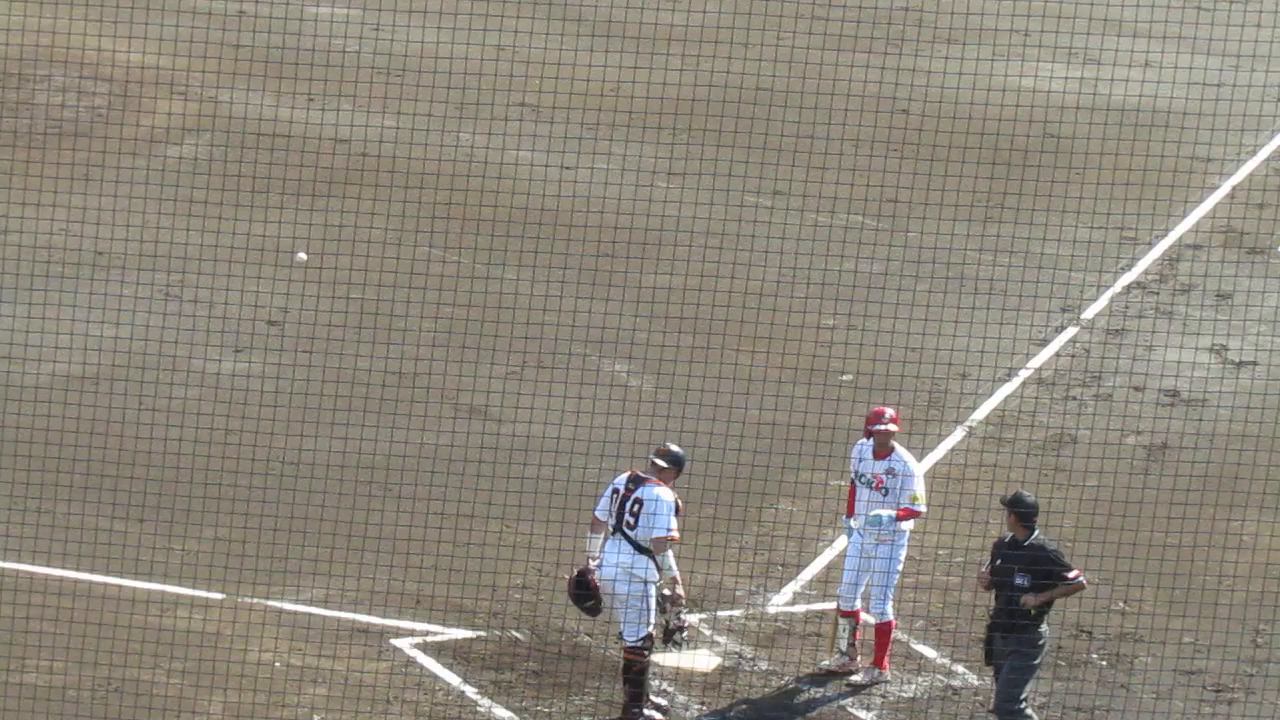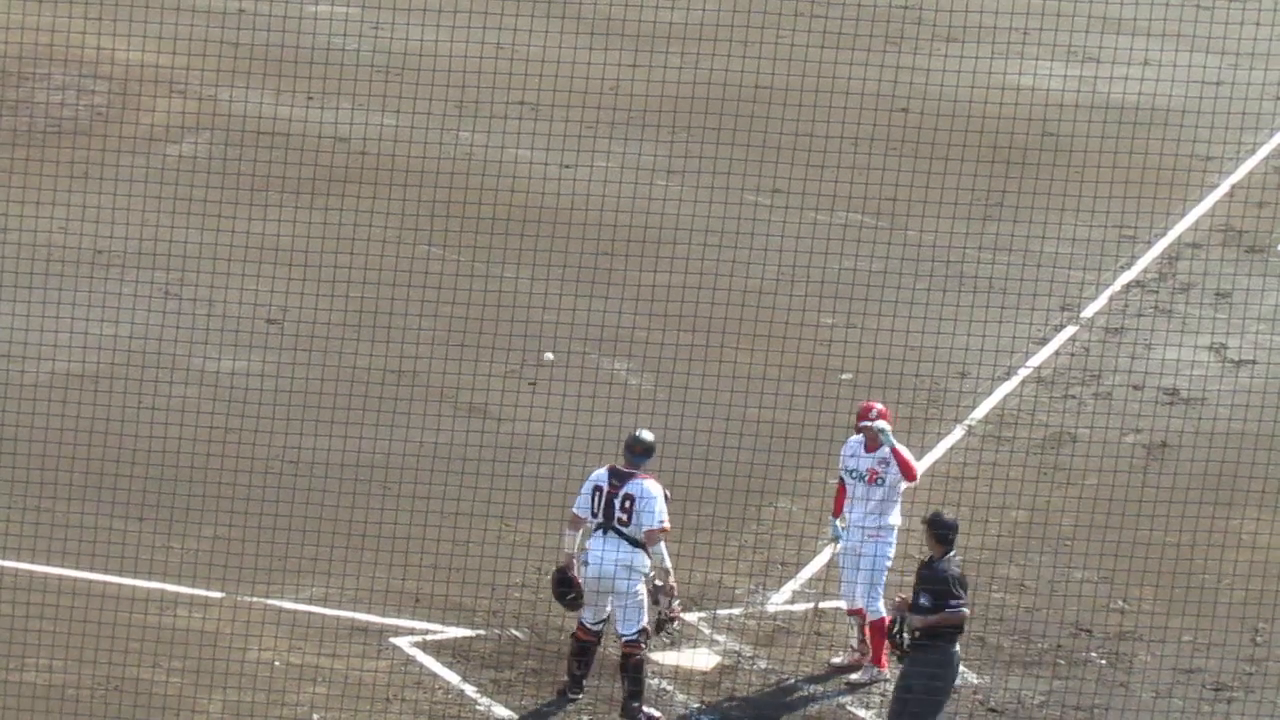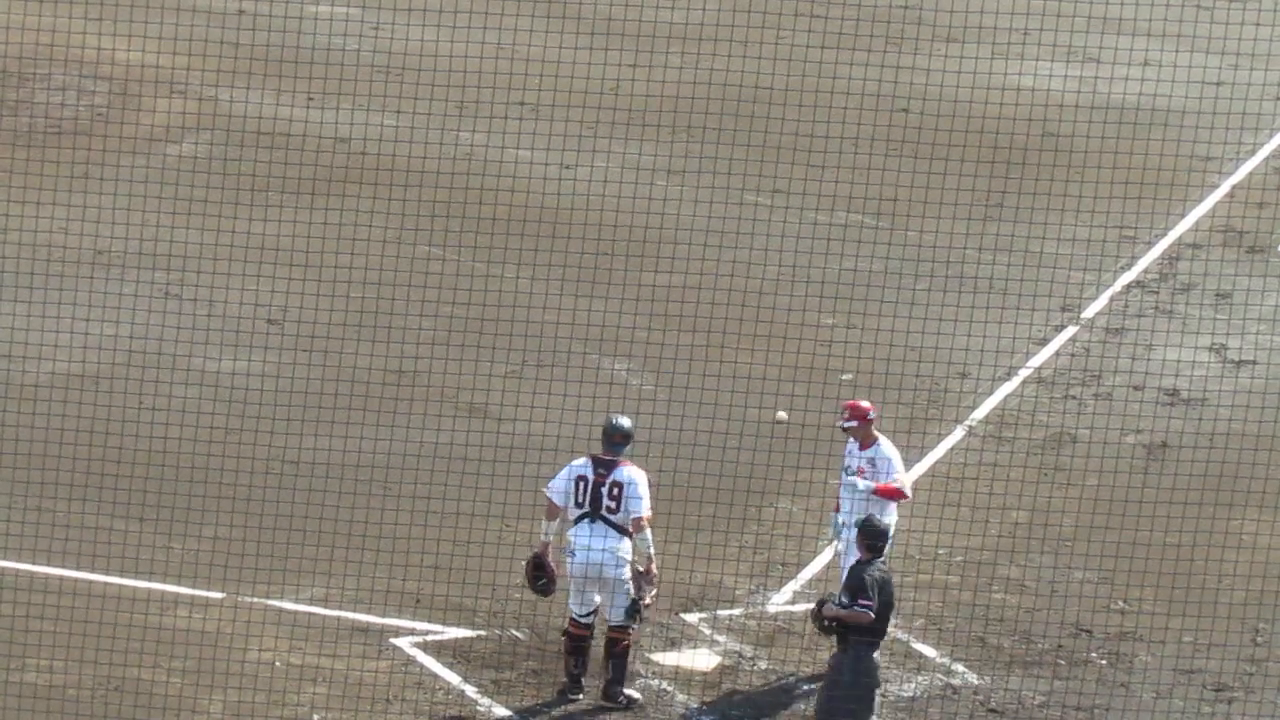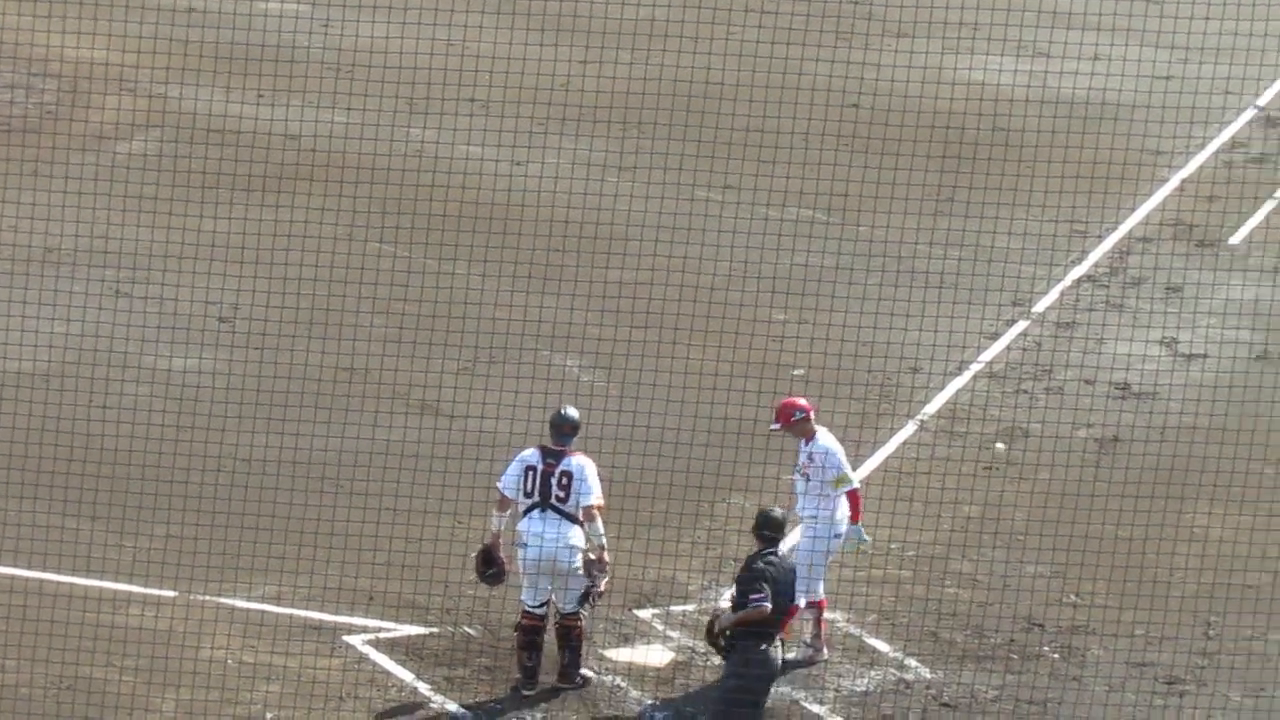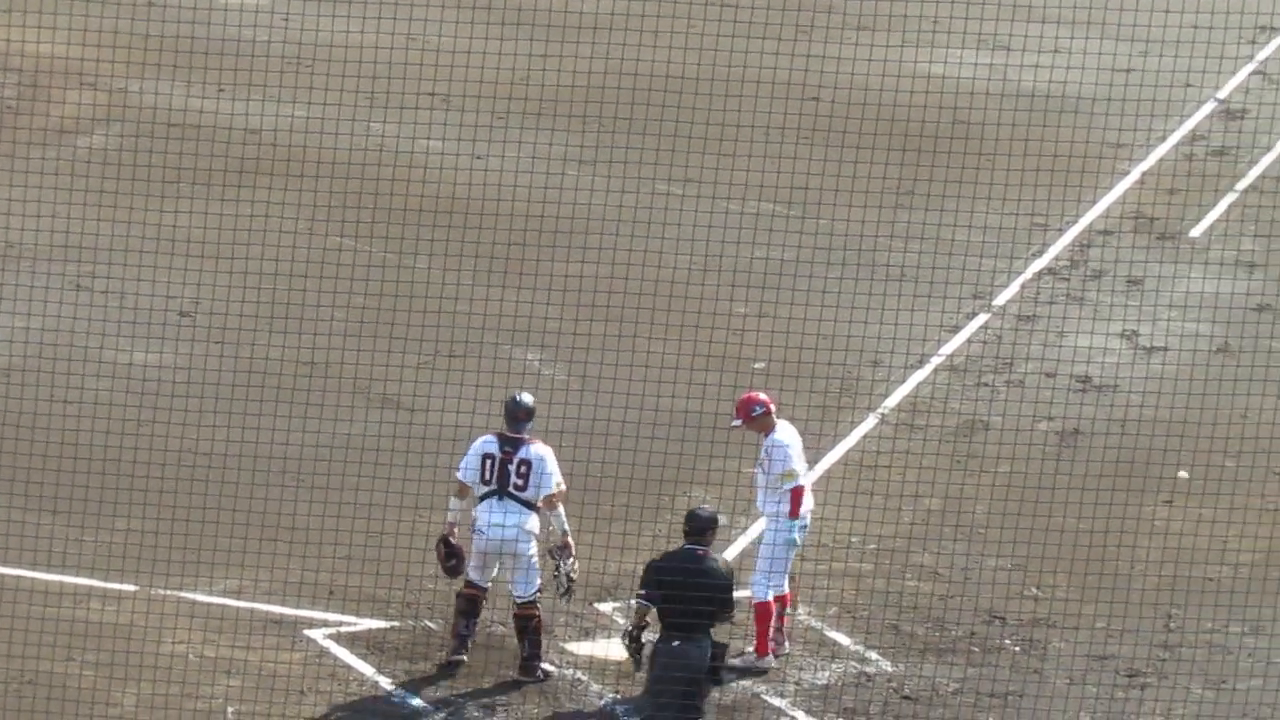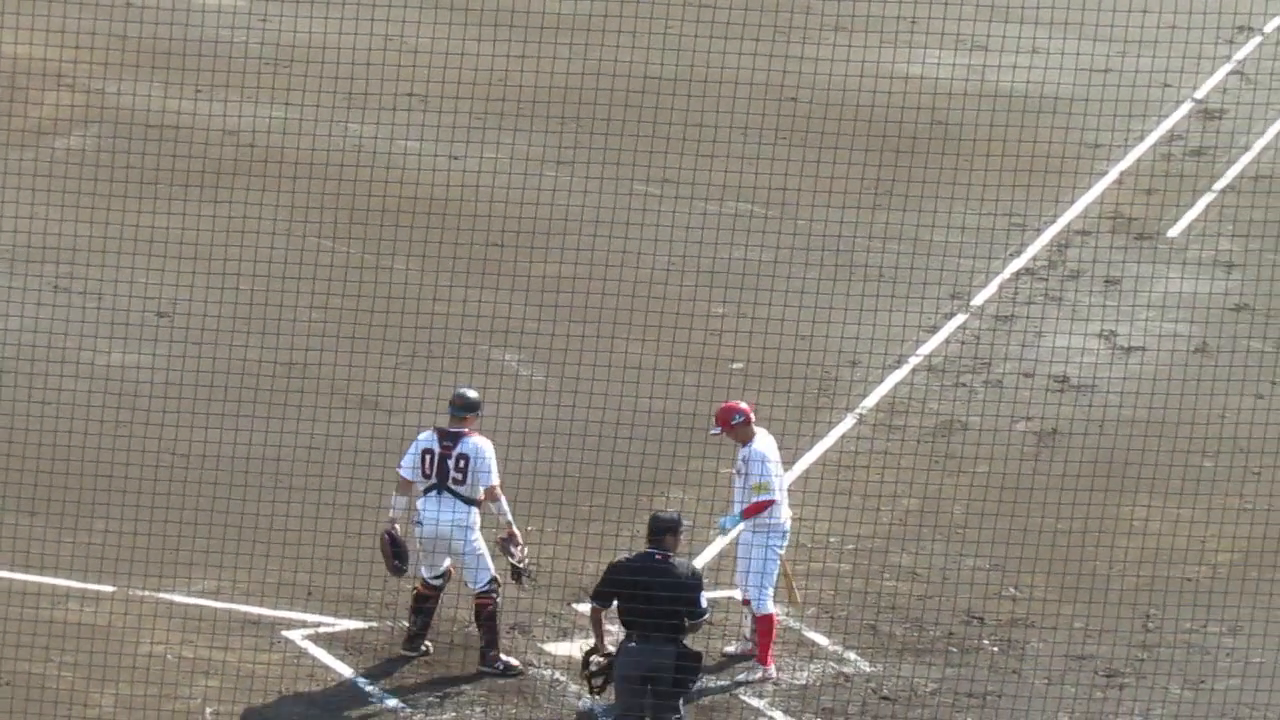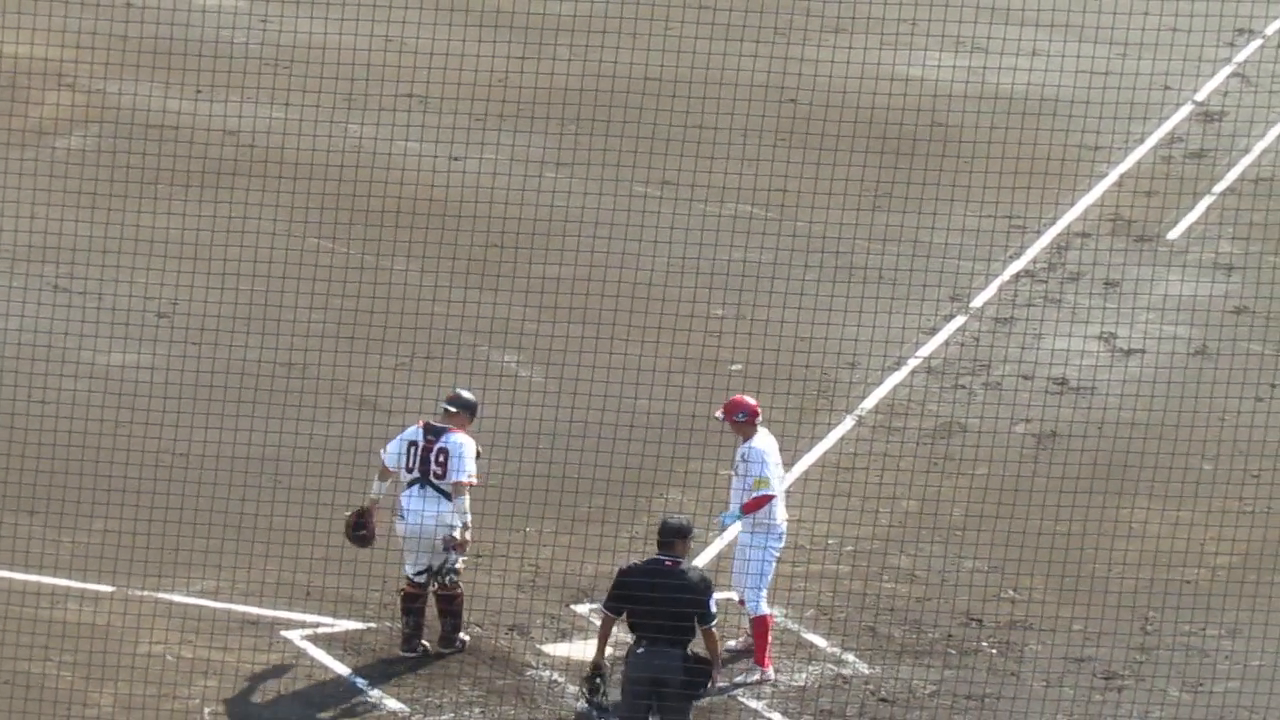
dt=0.3s
person 1, frame 1
left shoulder: (621, 480)
right shoulder: (663, 496)
left elbow: (597, 522)
right elbow: (660, 545)
left wrist: (591, 557)
right wrist: (675, 584)
left hip: (607, 569)
right hip: (635, 575)
left knee: (632, 634)
right knee: (639, 641)
left ankle: (637, 694)
person 1, frame 2
left shoulder: (598, 476)
right shoulder: (650, 489)
left elbow: (576, 519)
right elbow: (653, 537)
left wrist: (569, 554)
right wrist: (667, 574)
left hip: (593, 564)
right hip: (627, 570)
left knee: (589, 624)
right knee: (634, 637)
left ankle: (573, 685)
person 1, frame 3
left shoulder: (578, 466)
right shoulder: (634, 475)
left elbow: (553, 507)
right elbow: (640, 523)
left wrist: (545, 542)
right wrist: (650, 560)
left hip: (580, 553)
right hip: (615, 557)
left knee: (580, 619)
right knee: (621, 622)
left ankle: (574, 684)
right ankle: (613, 690)
person 1, frame 4
left shoulder: (526, 457)
right shoulder: (583, 464)
left elbow: (504, 499)
right elbow: (590, 511)
left wrist: (495, 534)
right wrist: (601, 549)
left hip: (531, 544)
right hip: (567, 547)
left knee: (532, 612)
right knee: (571, 611)
left ankle: (528, 678)
right ankle: (569, 673)
person 1, frame 5
left shoulder: (483, 444)
right shoulder: (541, 452)
left elbow: (462, 487)
right elbow: (551, 498)
left wrist: (451, 524)
right wrist: (564, 533)
left hip: (485, 530)
right hip: (521, 533)
left knee: (474, 584)
right knee: (527, 600)
left ankle: (459, 648)
right ankle: (530, 665)
person 1, frame 6
left shoulder: (424, 439)
right shoulder: (480, 445)
left elbow: (405, 483)
right elbow: (492, 491)
left wrist: (393, 520)
right wrist: (509, 524)
left hip: (427, 524)
right hip: (462, 527)
left knee: (431, 580)
right knee: (486, 588)
left ankle: (414, 641)
right ankle: (490, 657)
person 1, frame 7
left shoulder: (413, 432)
right shoulder: (463, 442)
left elbow: (387, 467)
right elbow: (460, 487)
left wrist: (374, 499)
right wrist: (464, 527)
left hip: (409, 518)
right hip: (442, 523)
left knee: (416, 578)
right knee: (448, 579)
left ankle: (411, 641)
right ankle: (449, 639)
person 2, frame 1
left shoulder: (907, 465)
right shoulder: (860, 449)
left elbow: (918, 509)
left wrist: (890, 517)
right wrist: (848, 518)
left hip: (890, 540)
right hip: (861, 534)
left knee: (880, 604)
right knee: (847, 595)
left ankle: (879, 668)
right ankle: (848, 656)
person 2, frame 2
left shoulder: (895, 452)
right shoulder: (851, 446)
left elbow: (913, 476)
left wrist: (890, 443)
right wrist: (834, 519)
left hip: (879, 536)
right hip: (851, 531)
left knee: (872, 600)
right knee: (850, 596)
left ankle: (878, 665)
right ankle: (859, 650)
person 2, frame 3
left shoulder: (886, 455)
right shoulder: (852, 446)
left elbow: (903, 493)
left wrist: (870, 488)
right wrist: (836, 515)
right hip: (850, 529)
person 2, frame 4
left shoulder: (826, 448)
right shoulder: (807, 441)
left elbow: (852, 488)
left wrist: (855, 525)
left hip: (823, 527)
right hip: (812, 524)
left knee: (796, 586)
right knee: (812, 586)
right ankle: (815, 645)
person 2, frame 5
left shoulder: (780, 442)
right shoulder: (781, 429)
left elbow: (797, 484)
left wrist: (793, 525)
left hip: (786, 521)
right hip: (780, 519)
left knee: (763, 584)
right knee: (776, 580)
left ankle: (762, 654)
right ankle: (777, 639)
person 2, frame 6
left shoulder: (758, 452)
right shoulder: (756, 439)
left elbow: (767, 499)
left wrist: (736, 518)
left hip: (767, 530)
right hip: (755, 526)
left knee: (760, 594)
right knee: (746, 584)
left ankle: (765, 664)
right ankle: (753, 640)
person 2, frame 7
left shoulder: (756, 449)
right shoulder: (760, 438)
left elbow: (767, 494)
right elbow: (772, 479)
left wrist: (736, 513)
left hip: (763, 530)
right hip: (753, 526)
left knee: (754, 594)
right knee: (742, 583)
left ankle: (763, 666)
right ankle: (756, 638)
person 3, frame 1
left shoulder: (1044, 553)
right shoulder: (1002, 545)
left elbow: (1079, 583)
right elbow: (986, 585)
left wrist: (1040, 597)
right wrist: (984, 578)
left hip: (1027, 637)
right hip: (1002, 632)
right knee: (1014, 701)
person 3, frame 2
left shoulder: (946, 573)
right shoulder: (930, 566)
left elbow: (961, 614)
left wrist: (924, 621)
right wrist: (909, 607)
left hip: (940, 656)
right hip: (921, 652)
person 3, frame 3
left shoulder: (866, 574)
right shoulder: (878, 571)
left elbow: (865, 616)
left wrist: (834, 611)
right wrist: (841, 610)
left hip: (857, 660)
right hip: (848, 655)
person 3, frame 4
left shoulder: (755, 567)
right shoulder: (787, 566)
left elbow: (762, 609)
left wrist: (731, 619)
left hip: (749, 654)
right hip: (769, 652)
person 3, frame 5
left shoulder: (662, 563)
right shoulder: (722, 568)
left elbow: (642, 608)
right elbow: (728, 614)
left wrist: (638, 622)
left hip: (670, 648)
right hip: (703, 649)
person 3, frame 6
left shoulder: (621, 568)
right shoulder: (688, 573)
left elbow: (596, 609)
right elbow: (699, 621)
left wrist: (599, 639)
left hip: (633, 651)
right hip: (669, 654)
person 3, frame 7
left shoulder: (630, 574)
right shoulder: (698, 581)
left elbow: (609, 618)
right elbow: (708, 631)
left wrist: (599, 654)
right wrist: (716, 666)
left hip: (641, 657)
right hip: (677, 662)
